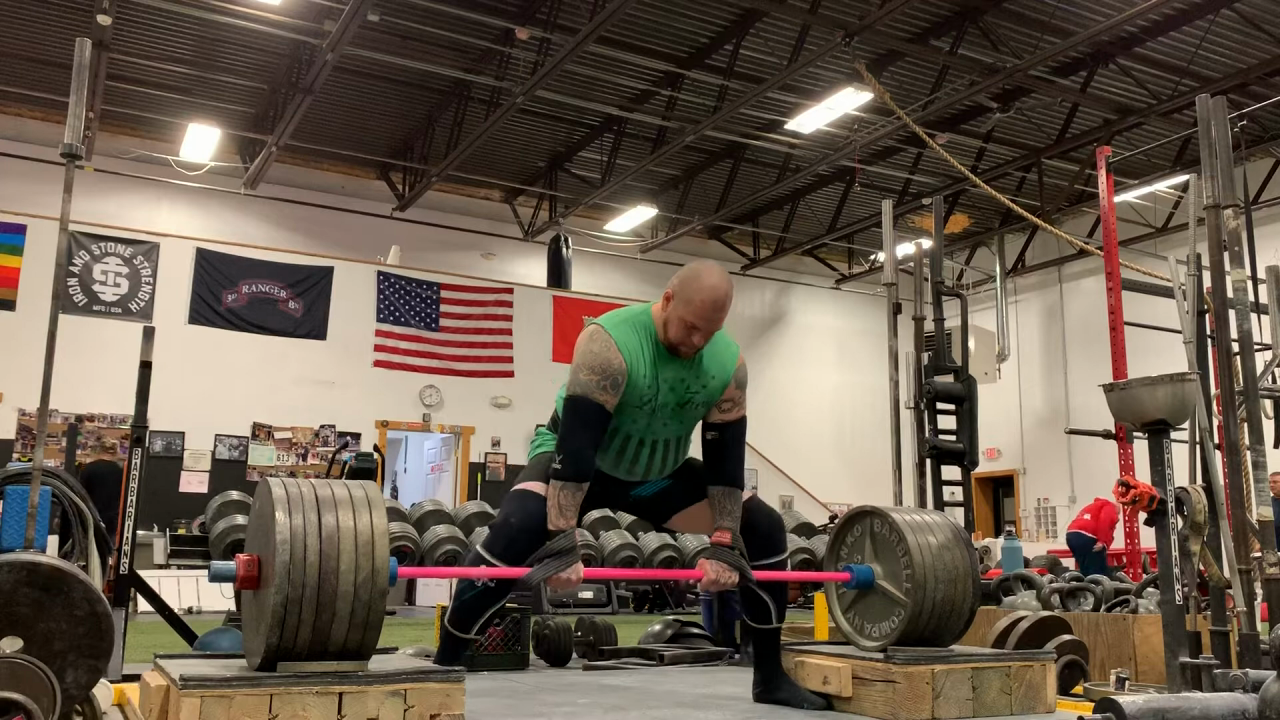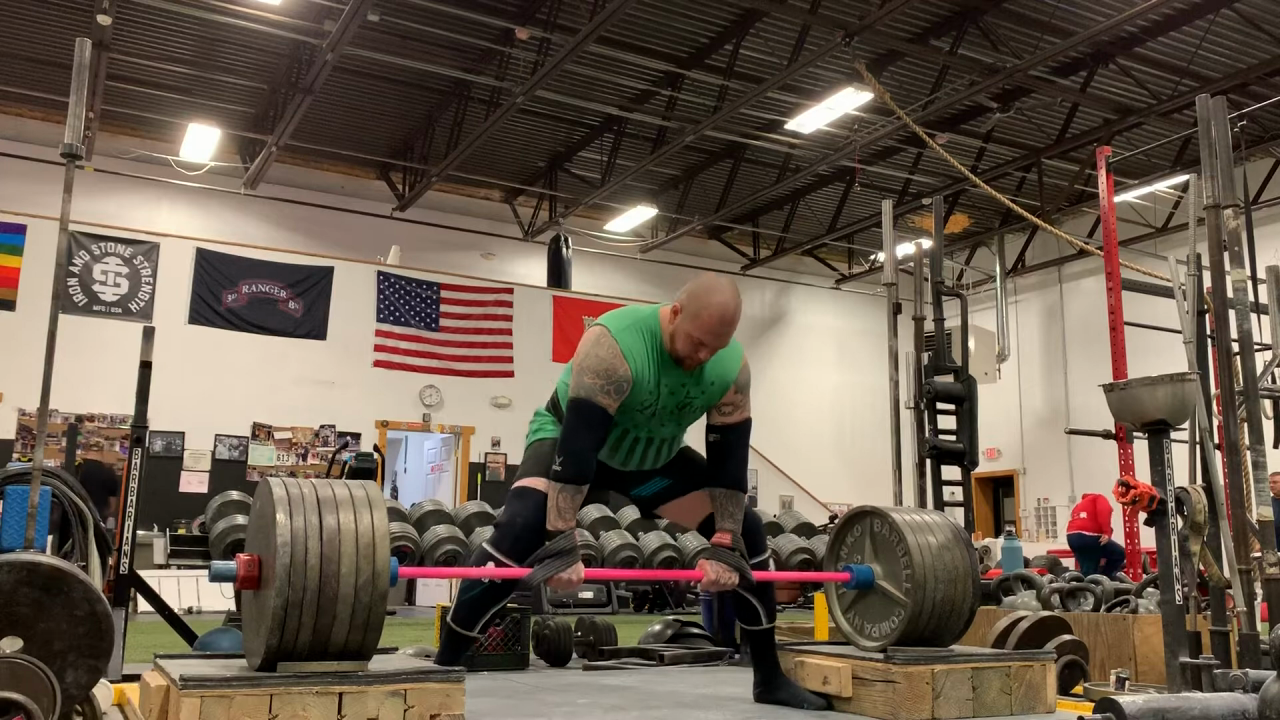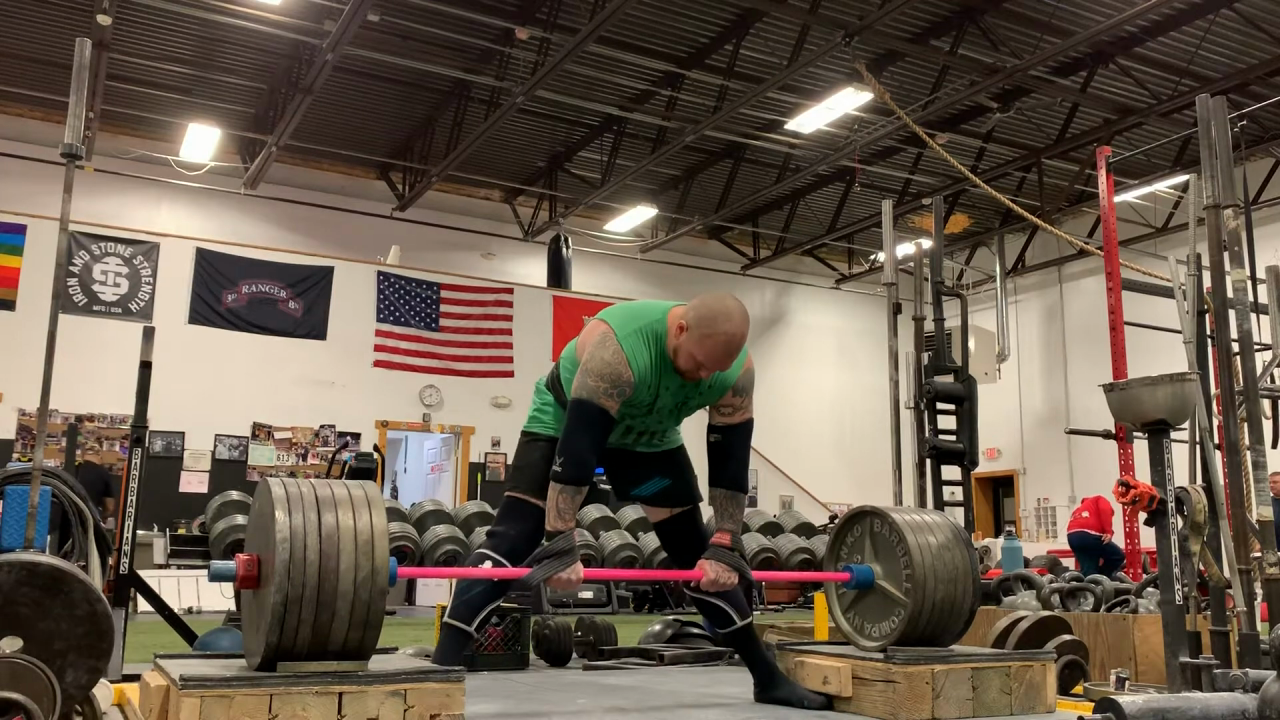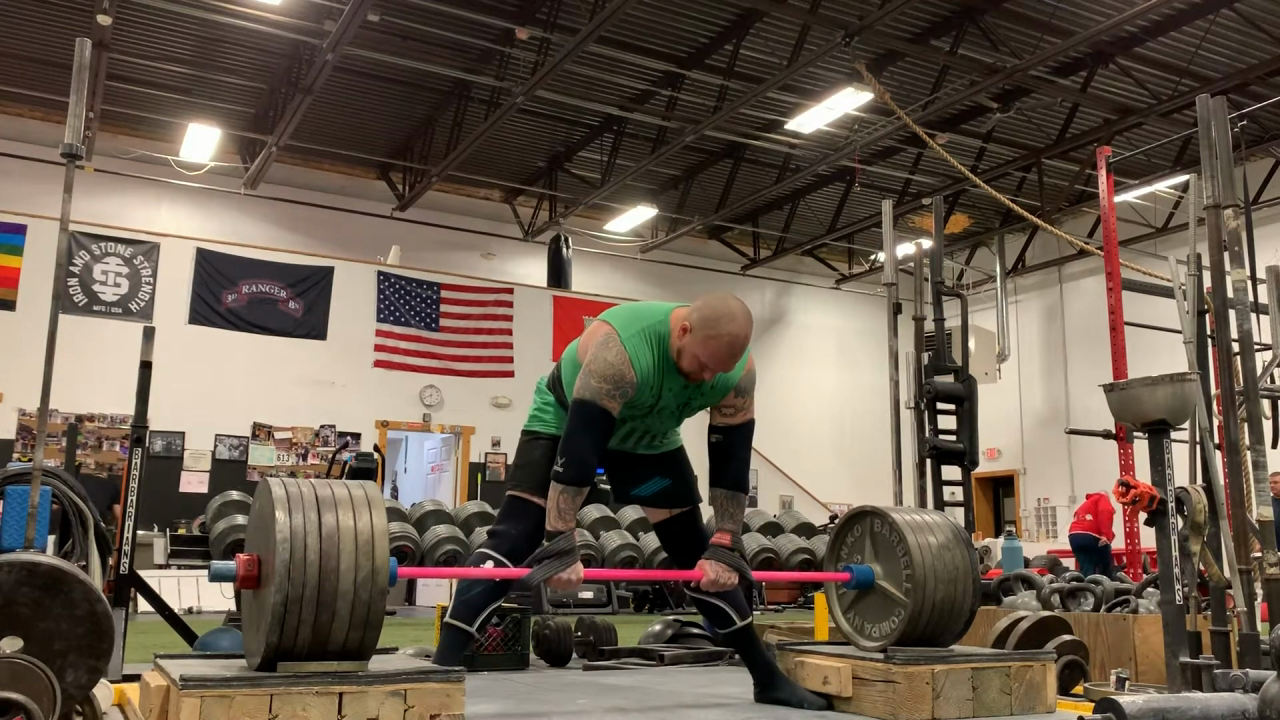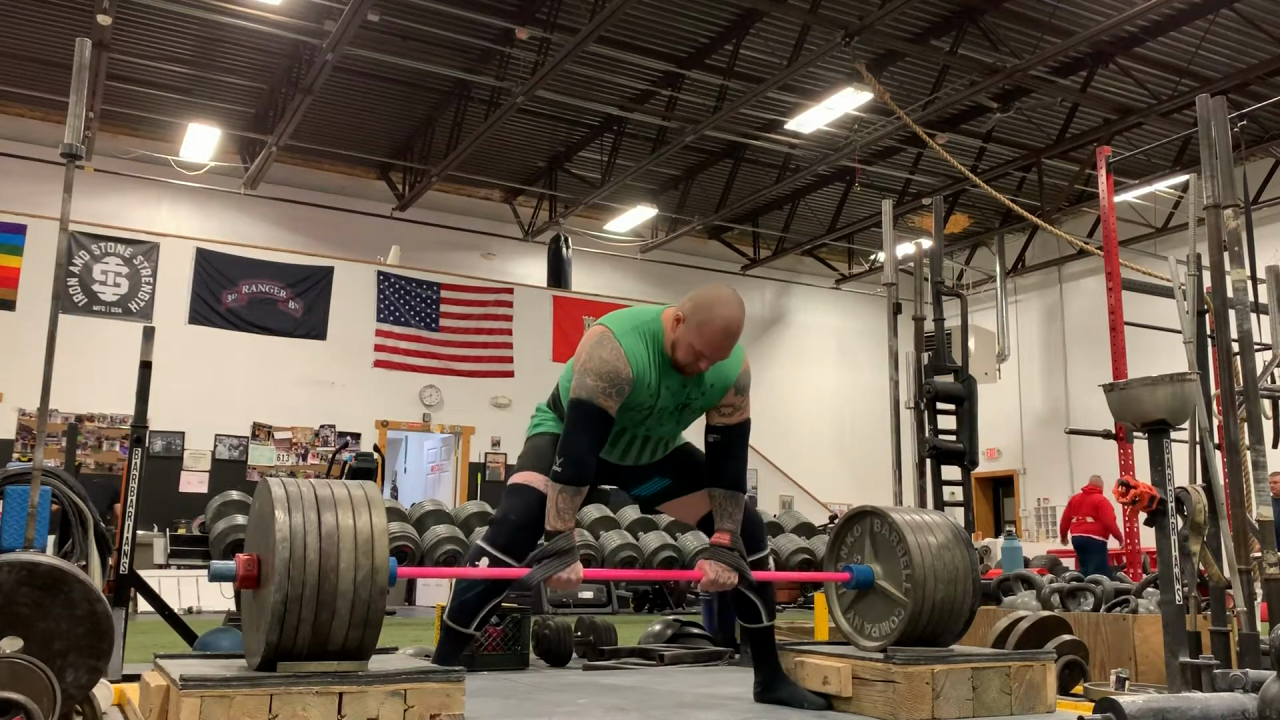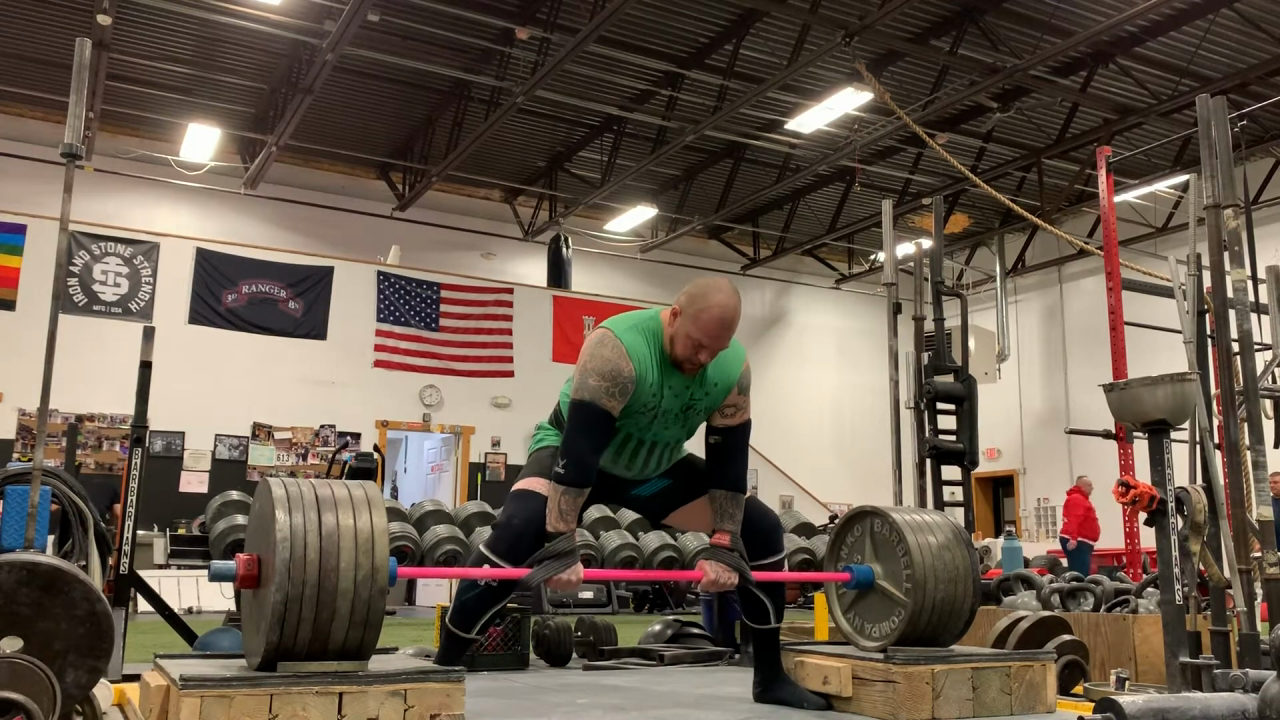
dt=0.5s
person 1, frame 1
left shoulder: (728, 363)
right shoulder: (608, 343)
left elbow: (725, 456)
right elbow: (576, 443)
left wrist: (725, 546)
right wrist: (562, 542)
left hip: (661, 473)
right hip: (577, 454)
left knee: (765, 531)
right knee: (516, 529)
left ankle: (769, 678)
right ankle: (442, 670)
person 1, frame 2
left shoulder: (732, 367)
right shoulder: (614, 344)
left elbow: (729, 457)
right elbow: (578, 445)
left wrist: (726, 546)
right wrist: (561, 543)
left hip: (659, 460)
right hip: (570, 437)
left knee: (746, 533)
right knee: (521, 528)
left ankle: (769, 677)
right ankle: (444, 672)
person 1, frame 3
left shoulder: (737, 369)
right shoulder: (617, 344)
left elbow: (730, 458)
right elbow: (577, 444)
left wrist: (725, 546)
right wrist: (560, 543)
left hip: (650, 436)
right hip: (567, 419)
left knee: (697, 551)
right knee: (513, 537)
left ankle: (767, 678)
right ankle: (441, 672)
person 1, frame 4
left shoulder: (737, 369)
right shoulder: (620, 345)
left elbow: (731, 458)
right elbow: (580, 446)
left wrist: (725, 547)
right wrist: (561, 543)
left hip: (650, 437)
right hip: (566, 419)
left knee: (696, 551)
right knee: (515, 537)
left ankle: (768, 678)
right ankle: (442, 672)
person 1, frame 5
left shoulder: (733, 369)
right shoulder: (615, 347)
left elbow: (729, 457)
right elbow: (579, 447)
left wrist: (725, 546)
right wrist: (560, 543)
left hip: (656, 452)
right hip: (570, 432)
left knee: (746, 530)
right knee: (517, 523)
left ankle: (770, 677)
right ankle: (440, 671)
person 1, frame 6
left shoulder: (733, 368)
right shoulder: (617, 348)
left elbow: (729, 459)
right elbow: (581, 449)
left wrist: (725, 548)
right wrist: (561, 546)
left hip: (660, 468)
right hip: (574, 445)
left knee: (762, 531)
right knee: (520, 528)
left ankle: (770, 677)
right ankle: (442, 672)
